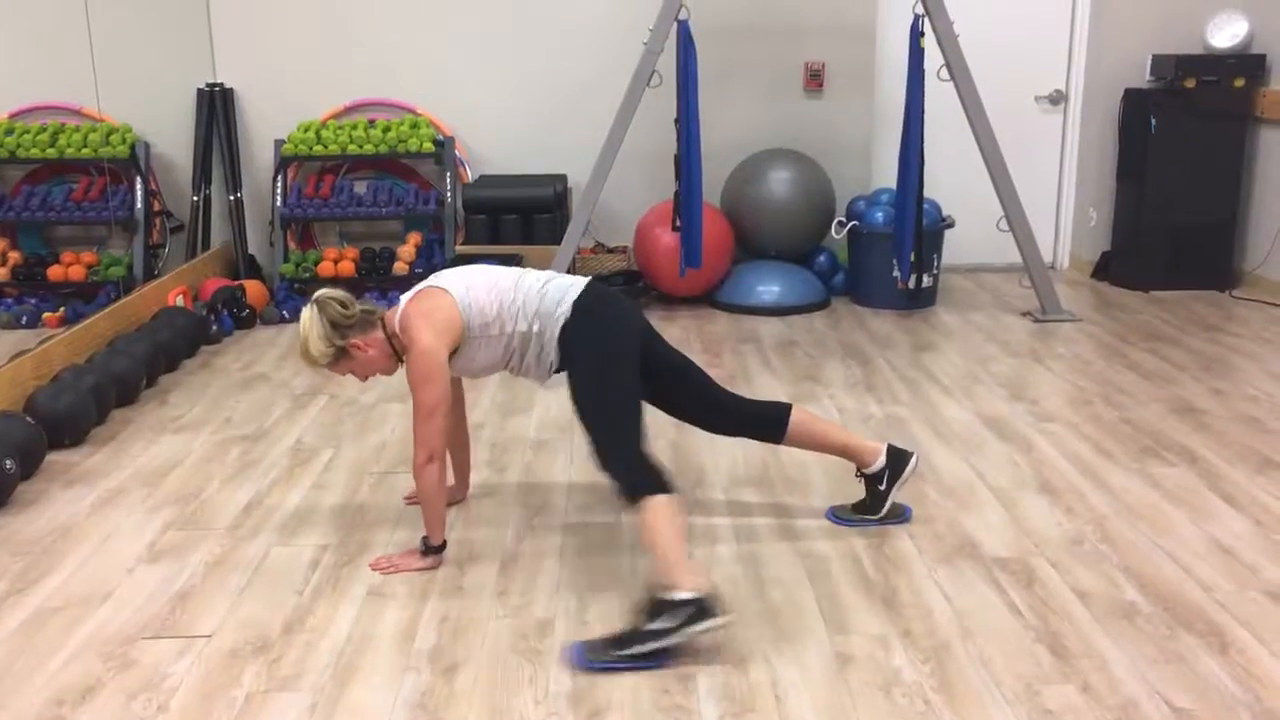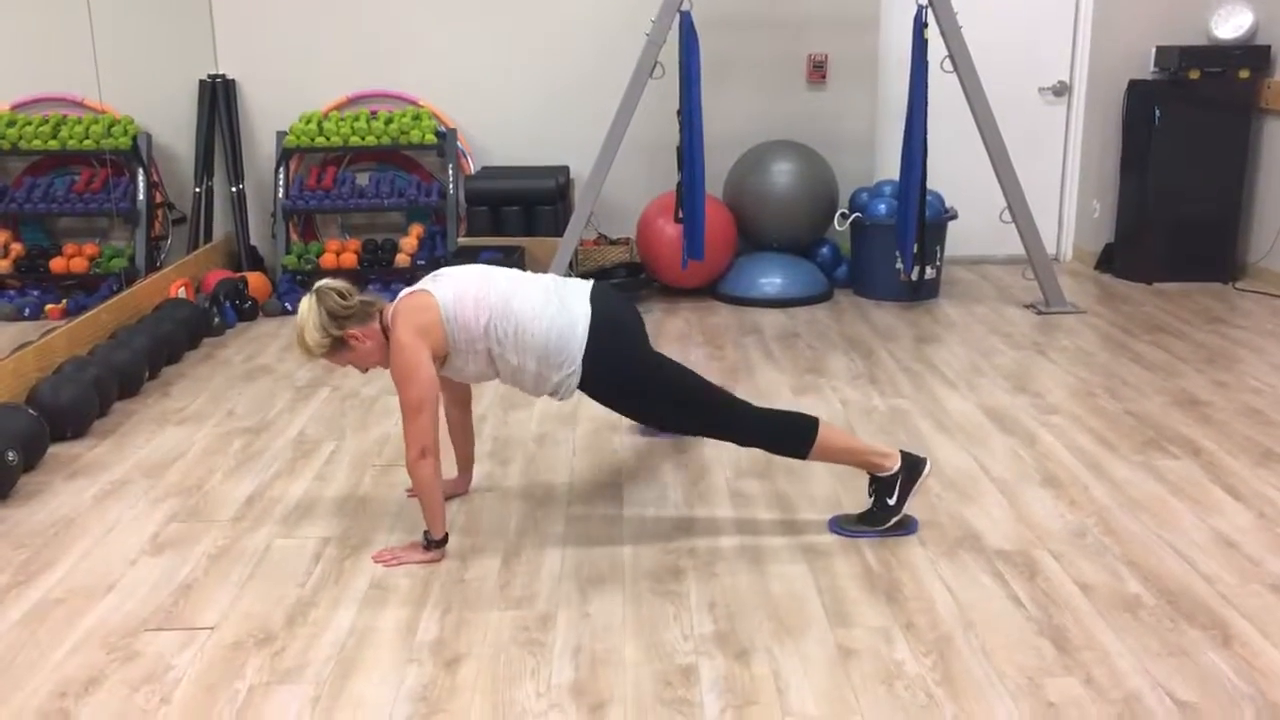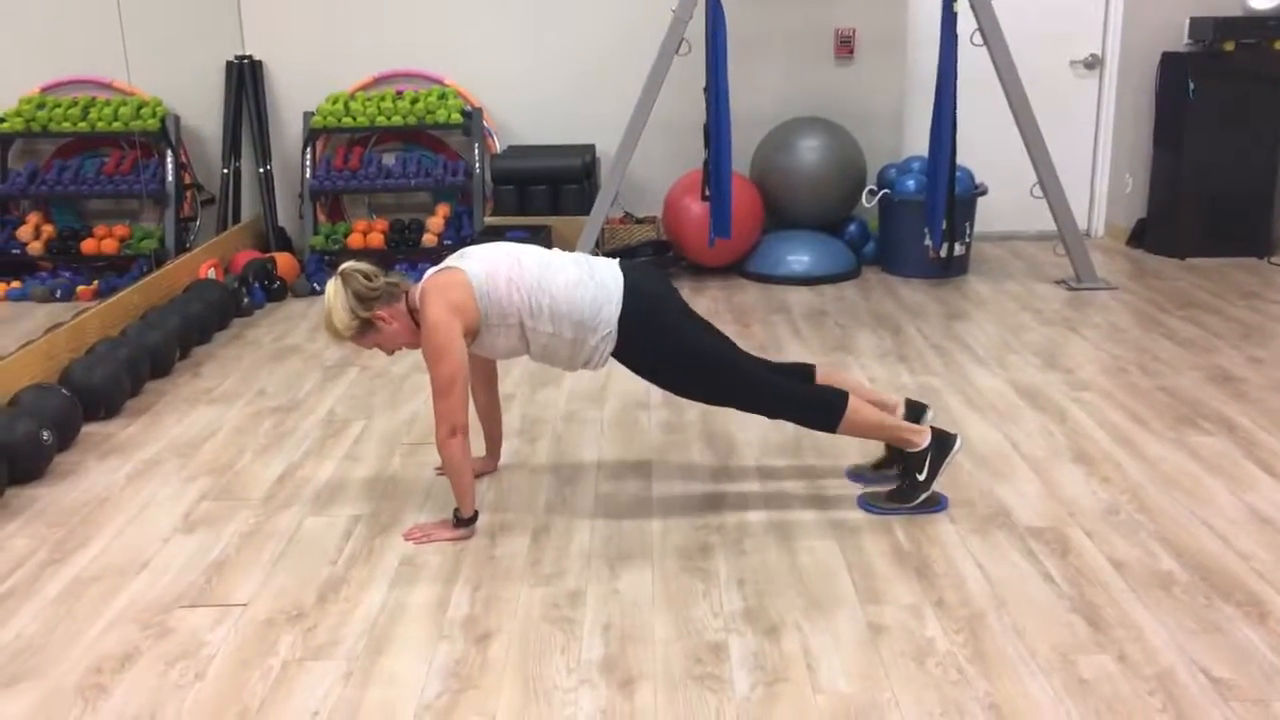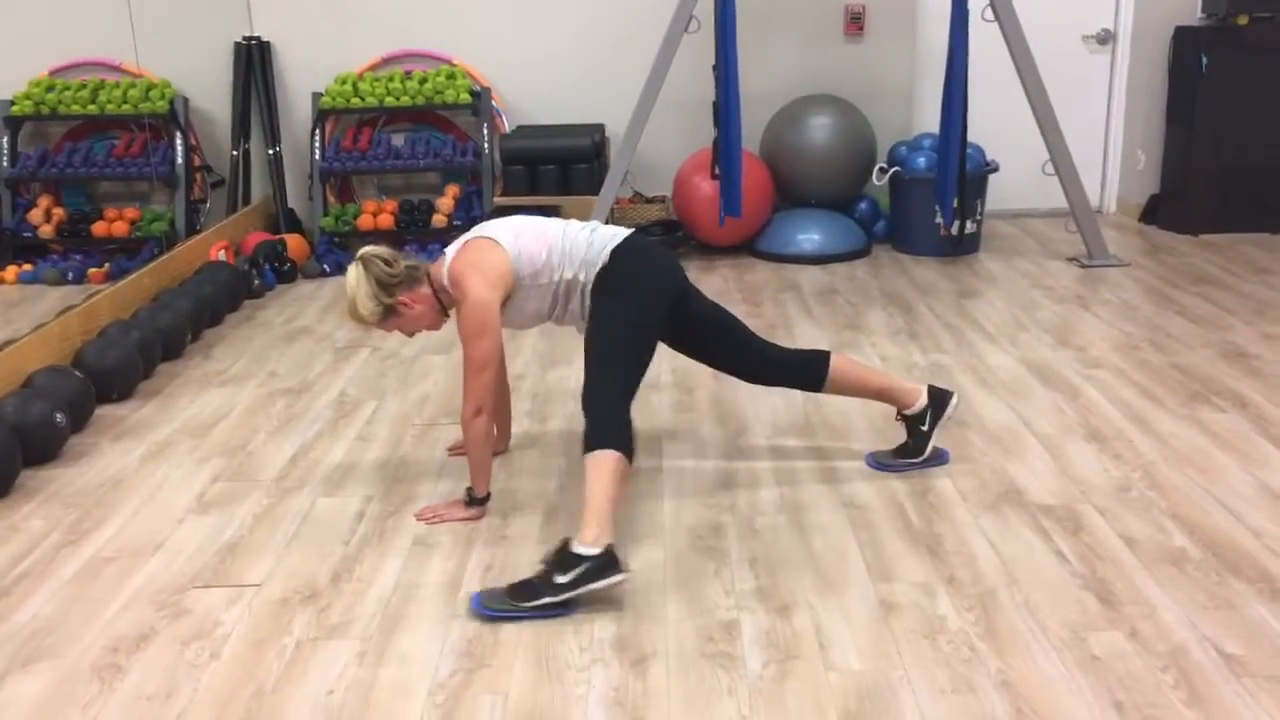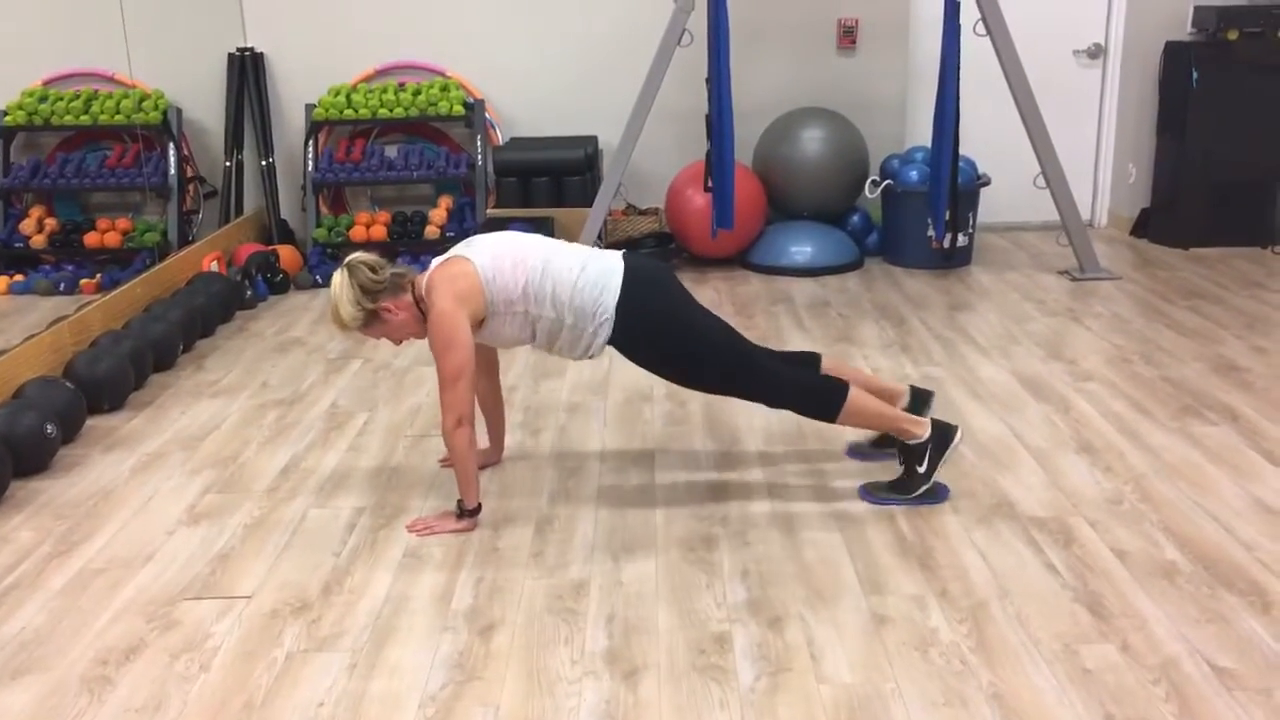
dt=1s
person 1, frame 1
left shoulder: (421, 333)
right shoulder: (414, 317)
left elbow: (427, 453)
right elbow: (452, 408)
left wrist: (430, 545)
right wrist: (459, 488)
left hip: (585, 324)
right hip: (597, 315)
left knee: (623, 458)
right knee: (725, 413)
left ankle: (686, 596)
right ankle: (878, 459)
person 1, frame 2
left shoulder: (406, 333)
right shoulder: (423, 307)
left elbow: (420, 449)
right elbow: (457, 394)
left wrist: (433, 539)
right wrist: (464, 478)
left hip: (595, 347)
right hip: (594, 310)
left knee: (732, 421)
left ankle: (890, 466)
person 1, frame 3
left shoulder: (436, 312)
right shoulder: (449, 290)
left elbow: (450, 427)
right elbow: (483, 377)
left wrist: (463, 518)
right wrist: (492, 457)
left hip: (626, 319)
right hip: (627, 291)
left knee: (760, 393)
right knee: (753, 373)
left ankle: (918, 440)
right ankle: (896, 406)
person 1, frame 4
left shoulder: (470, 283)
right shoulder: (454, 270)
left elbow: (477, 399)
right elbow: (494, 372)
left wrist: (475, 497)
right wrist: (499, 438)
left hip: (627, 271)
right hip: (634, 272)
left knee: (605, 405)
right knee: (764, 363)
left ankle: (588, 553)
right ankle: (918, 399)
person 1, frame 5
left shoulder: (442, 300)
right shoulder: (455, 279)
left elbow: (456, 415)
right elbow: (485, 366)
left wrist: (467, 509)
right wrist: (495, 448)
left hip: (629, 309)
right hip: (630, 283)
left knee: (763, 382)
right knee: (750, 364)
left ankle: (920, 434)
right ankle: (900, 393)
